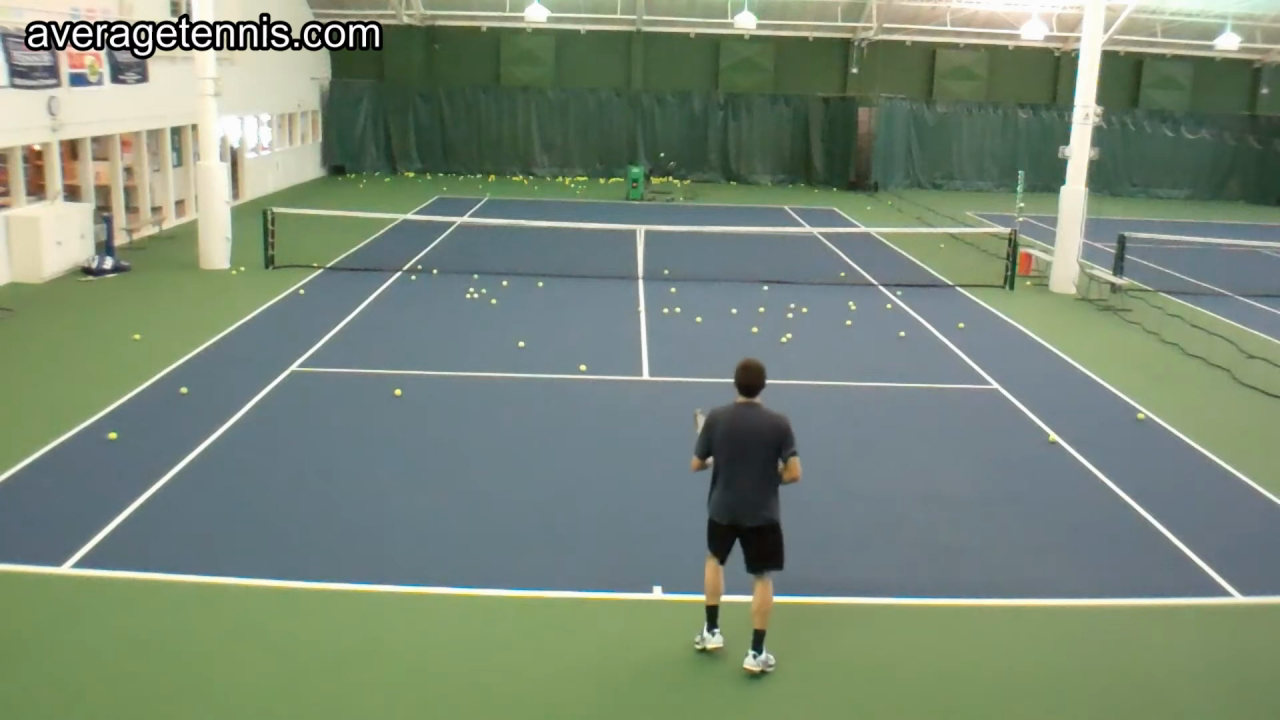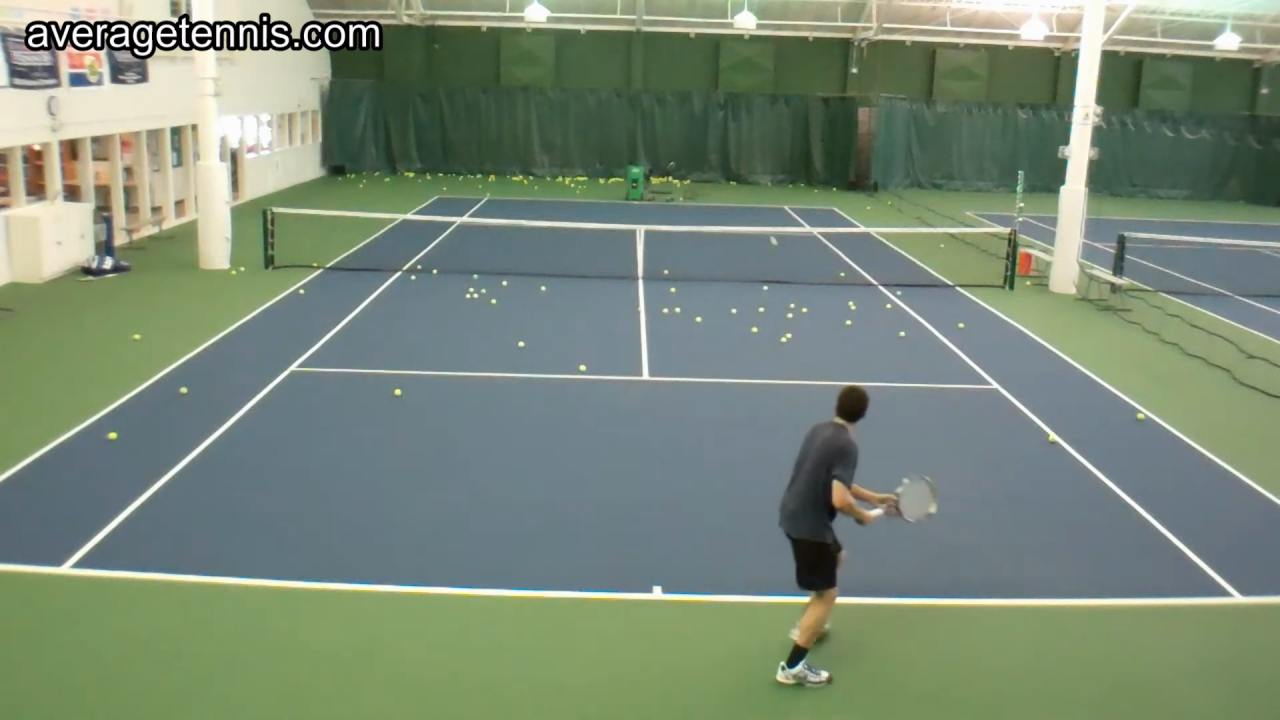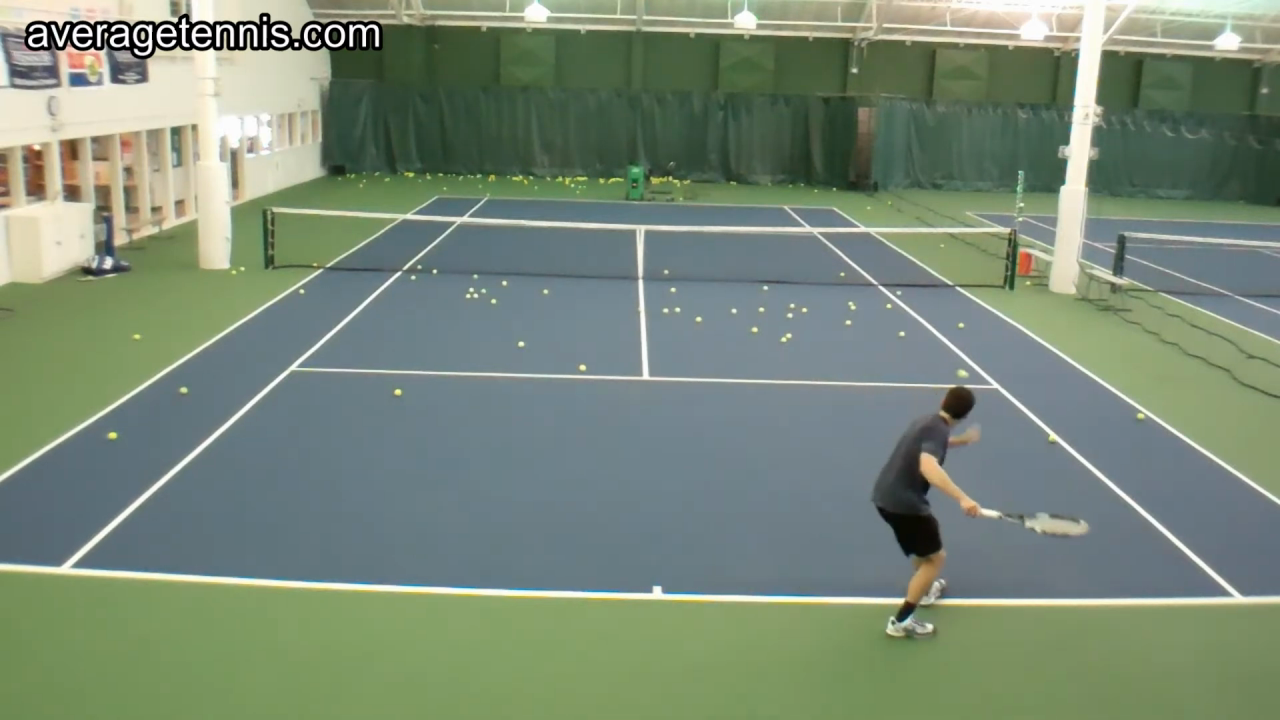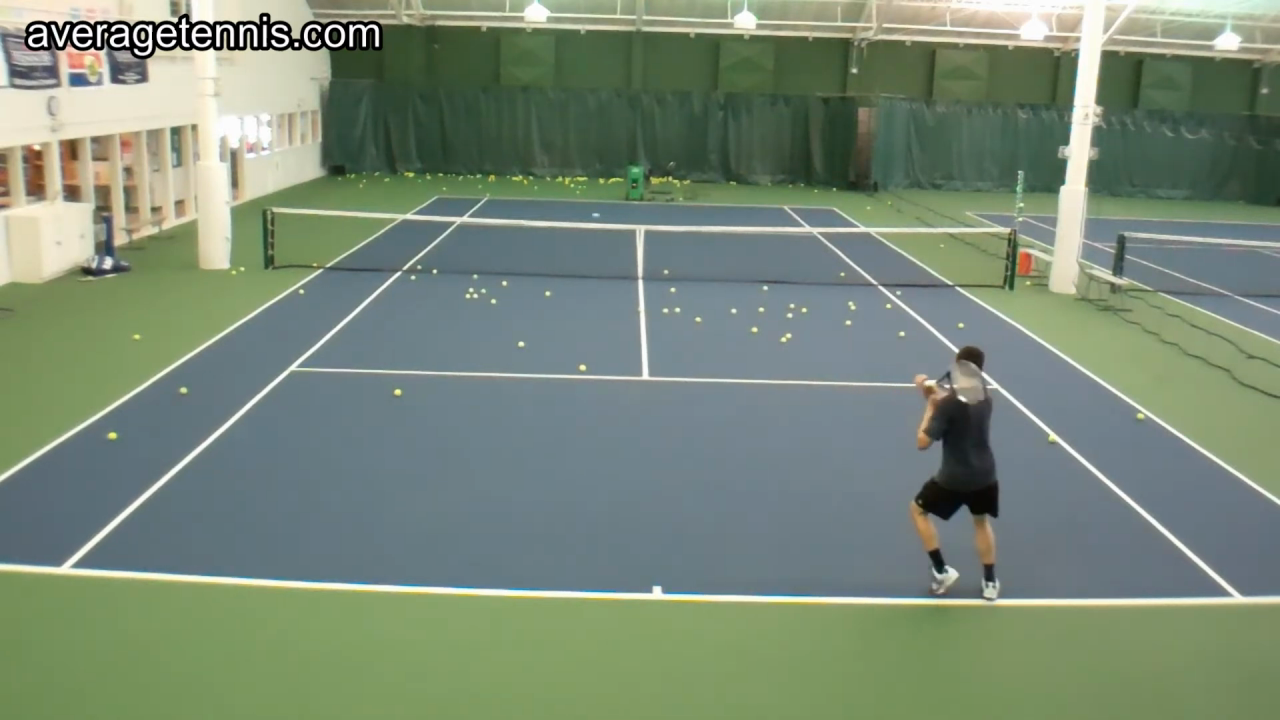
dt=0.7s
person 1, frame 1
left shoulder: (715, 418)
right shoulder: (779, 423)
left elbow: (696, 465)
right elbow: (793, 473)
left hip: (722, 509)
right hip: (763, 513)
left knee: (714, 559)
right knee: (763, 578)
left ankle: (712, 631)
right ankle: (756, 653)
person 1, frame 2
left shoulder: (818, 431)
right shoulder: (846, 445)
right elbow: (840, 499)
left wrist: (874, 497)
right wrist: (861, 515)
left hip: (793, 515)
right hip: (810, 526)
left knee: (835, 558)
right knee: (825, 594)
left ankle: (806, 627)
right ankle: (792, 667)
person 1, frame 3
left shoulder: (927, 422)
right shoulder: (938, 431)
right elbow: (928, 466)
left wrist: (960, 440)
right wrist: (962, 499)
left hip: (884, 496)
right hip: (904, 502)
left knee: (925, 532)
right knee: (935, 558)
left ankle: (925, 589)
right ankle: (901, 621)
person 1, frame 4
left shoulder: (949, 403)
right shoulder: (985, 398)
left elbow: (922, 443)
left wrist: (928, 414)
right wrist: (931, 389)
left hip: (954, 478)
right hip: (985, 476)
left knee: (918, 510)
right knee: (982, 520)
left ankle: (942, 571)
right ankle: (990, 582)
